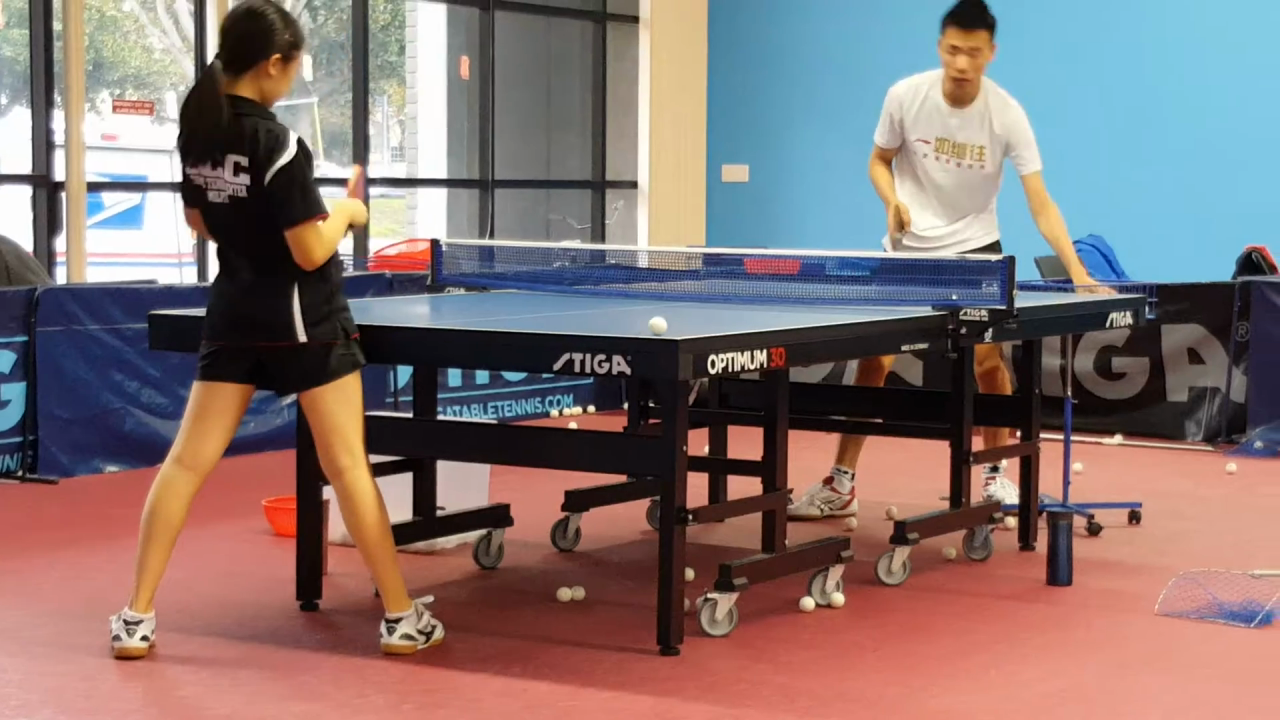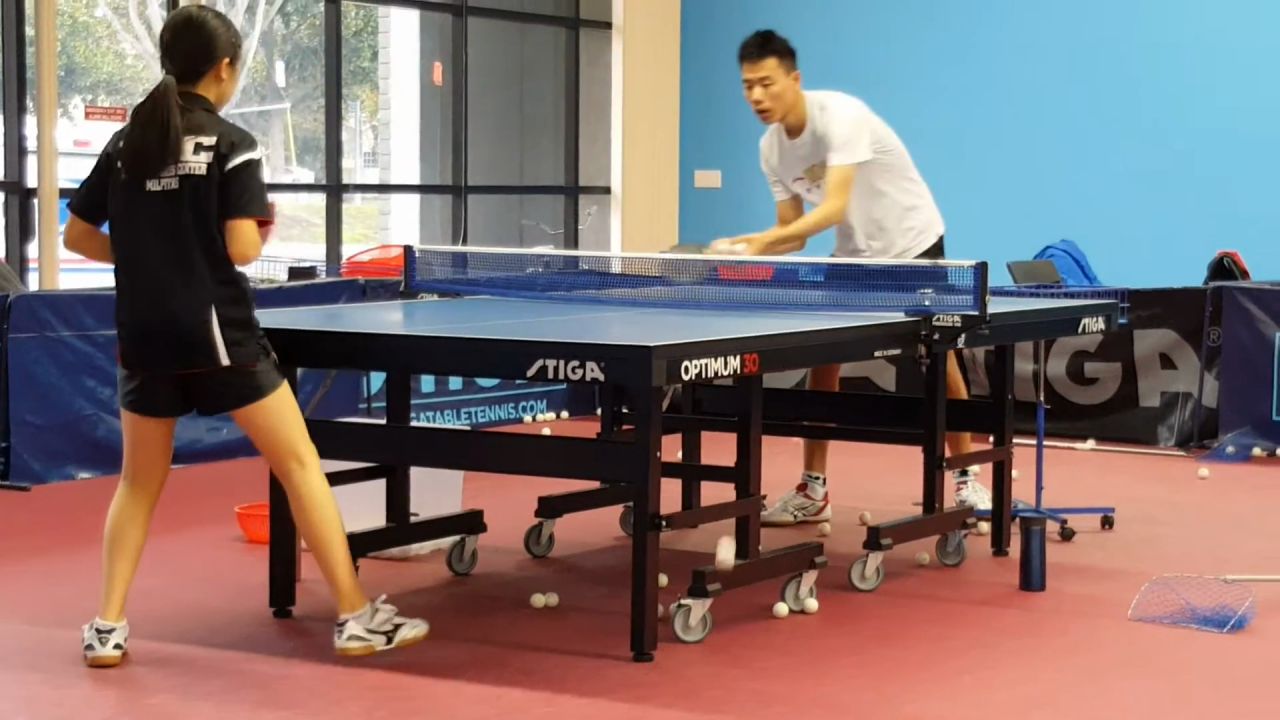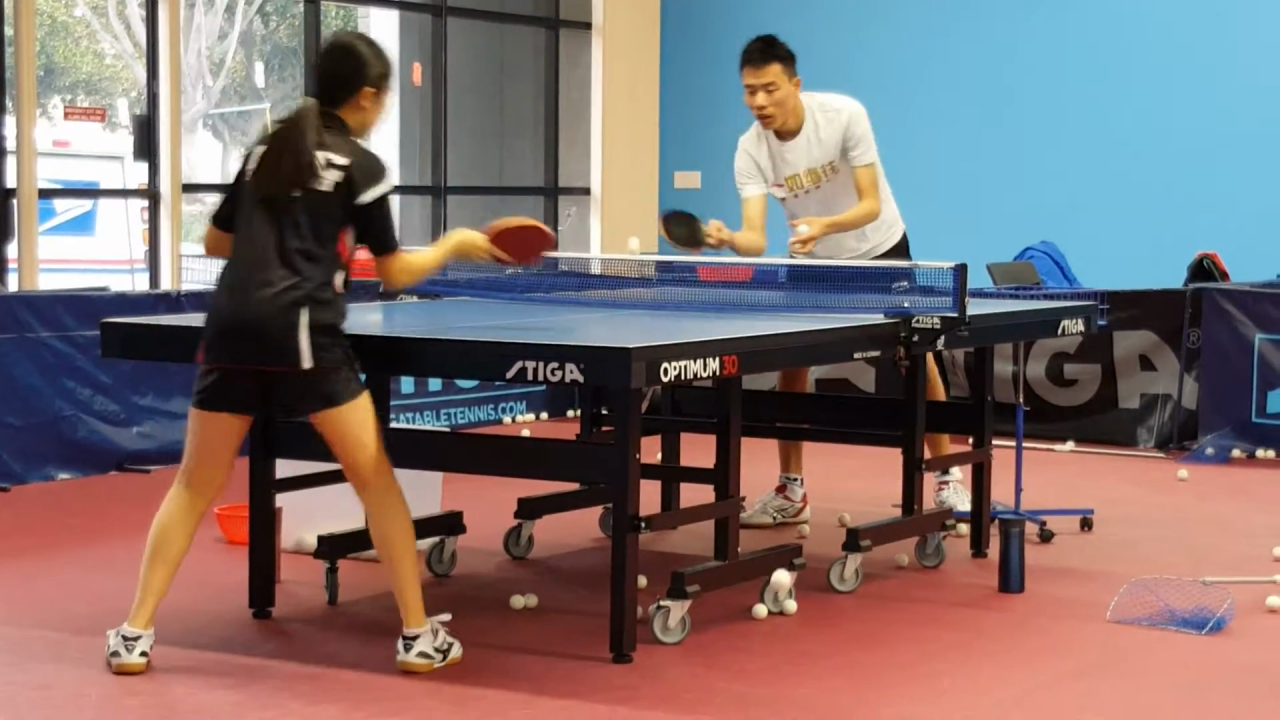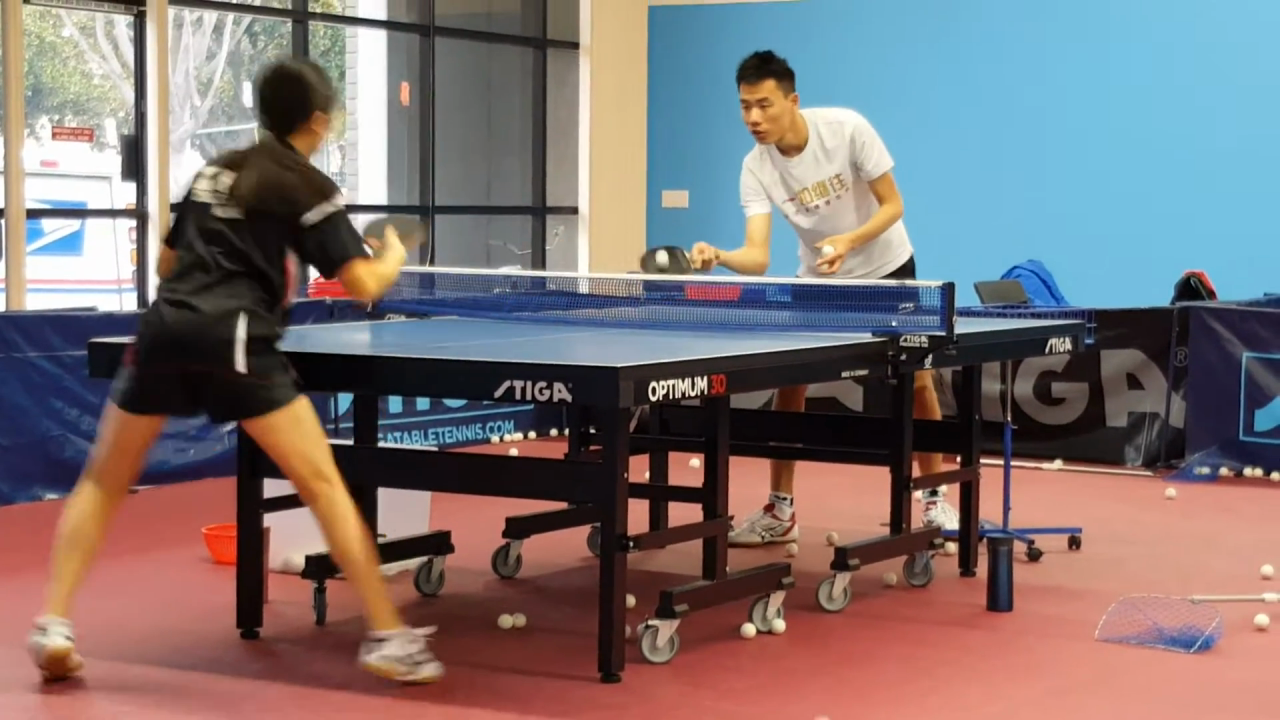
dt=0.7s
person 1, frame 1
left shoulder: (197, 133)
right shoulder: (276, 143)
right elbow: (312, 253)
right wrist: (346, 215)
left hip: (232, 315)
right hip: (304, 316)
left knee: (187, 462)
right knee: (347, 466)
left ankle: (135, 618)
right ankle: (402, 617)
person 1, frame 2
left shoulder: (125, 141)
right shoulder: (231, 143)
left elbow: (78, 237)
right elbow: (242, 250)
right wrist: (255, 226)
left hip: (143, 334)
right hip: (216, 329)
left knee: (139, 483)
right knee: (301, 467)
left ankle: (107, 627)
right ankle: (356, 615)
person 1, frame 3
left shoulder: (268, 151)
right shoulder: (360, 167)
left elbow: (215, 241)
right elbow: (395, 273)
right wrist: (459, 244)
left hip: (230, 329)
right hip: (300, 332)
left knee: (195, 487)
right knee: (375, 479)
left ankle: (134, 634)
right ankle: (418, 634)
person 1, frame 4
left shoulder: (213, 172)
right shoulder: (309, 189)
right elbow: (364, 283)
right wrist: (395, 254)
left hip: (163, 333)
right hip: (237, 342)
left knee: (103, 482)
right knee: (324, 486)
left ankle: (55, 625)
right ankle: (388, 637)
person 2, frame 1
left shoulder: (1007, 114)
right shoulder: (904, 96)
left elbow: (1040, 205)
right elbow: (880, 163)
left wrist: (1077, 273)
right wrist: (893, 201)
left hip: (974, 247)
right hip: (907, 249)
left knee: (989, 360)
right knee: (873, 361)
left ankle: (995, 474)
right ankle: (841, 483)
person 2, frame 2
left shoulder: (841, 114)
right shoulder: (770, 148)
left elbow: (836, 207)
right elbow: (791, 234)
left wrist: (763, 240)
right wrist: (750, 243)
left hip: (913, 245)
right hip: (853, 256)
left knee: (940, 361)
right knee: (822, 362)
left ankle: (965, 477)
right ankle: (813, 488)
person 2, frame 3
left shoulder: (844, 114)
right shoulder: (750, 149)
left elbow: (873, 205)
right elbow: (754, 235)
left wrist: (824, 226)
right wrist: (726, 237)
left hip: (880, 248)
right hip: (814, 261)
right knee: (792, 363)
left ankle: (946, 478)
right ankle: (790, 491)
person 2, frame 4
left shoulder: (848, 128)
right shoulder: (756, 168)
left elbow: (893, 205)
right elbow: (757, 254)
left wrist: (849, 240)
right wrist: (717, 256)
left hip: (886, 269)
right hip: (819, 280)
left knee: (916, 381)
right knee: (789, 381)
left ankle: (933, 498)
right ankle: (780, 509)
